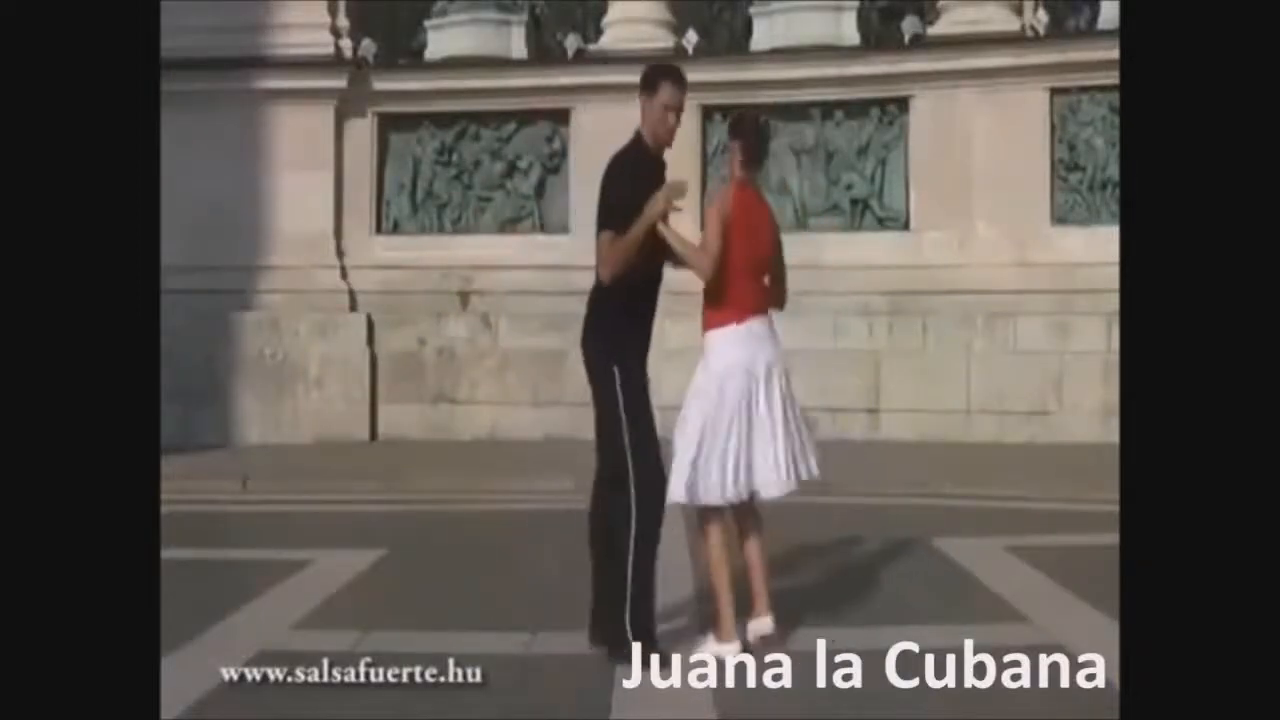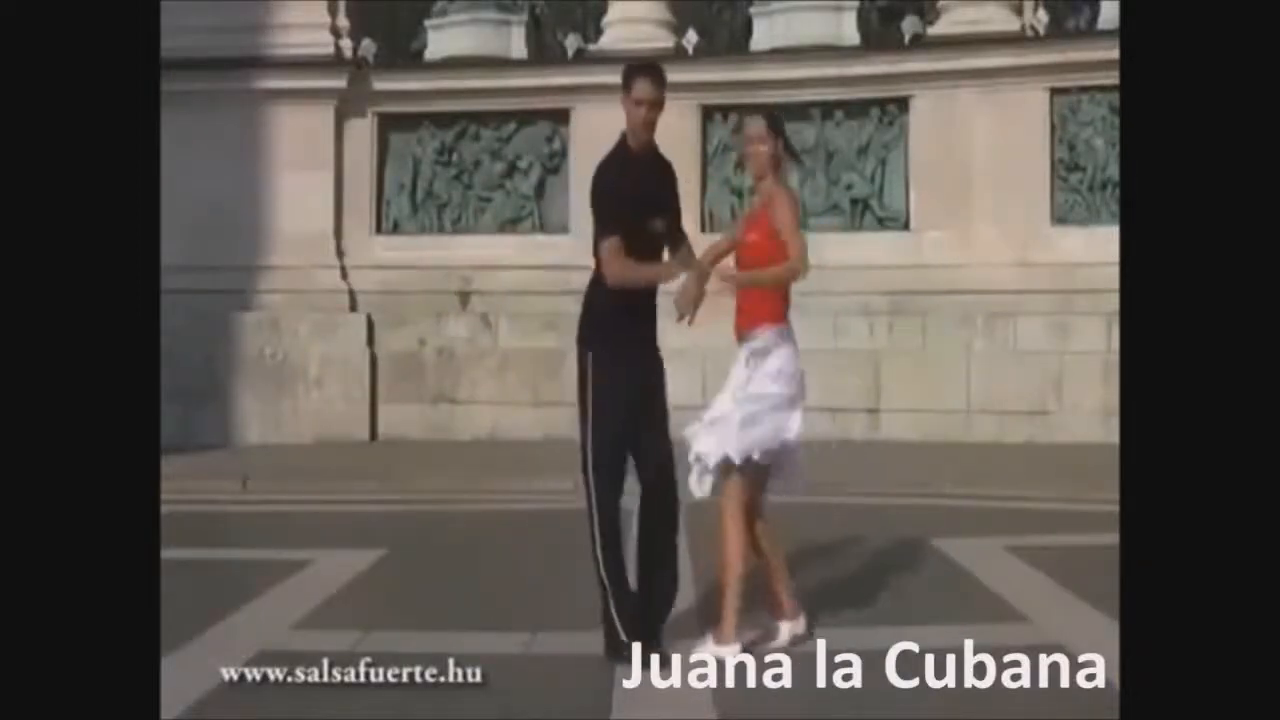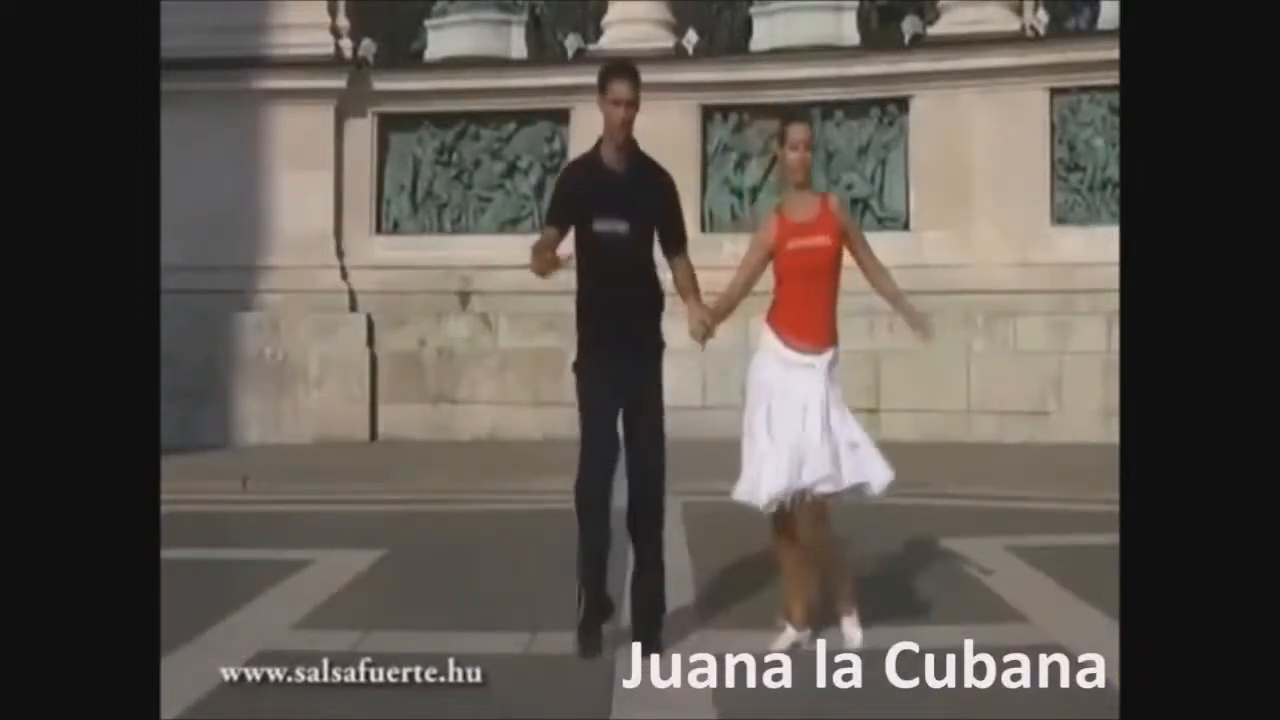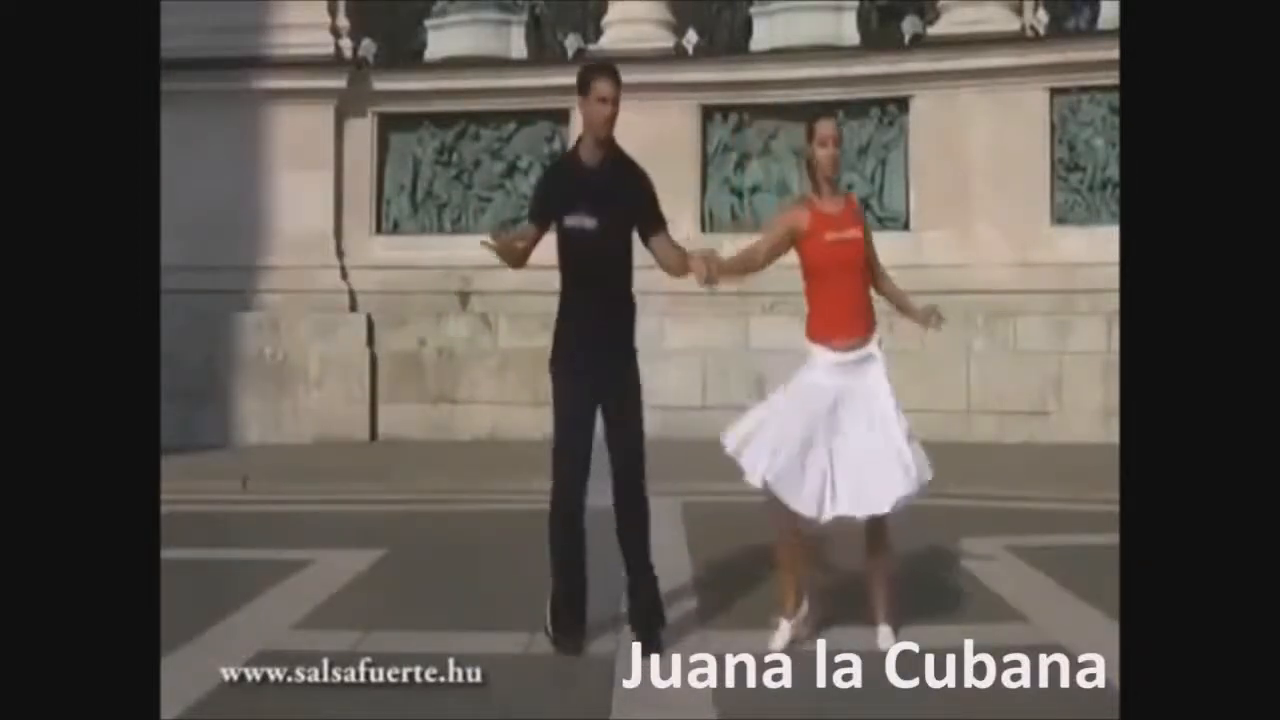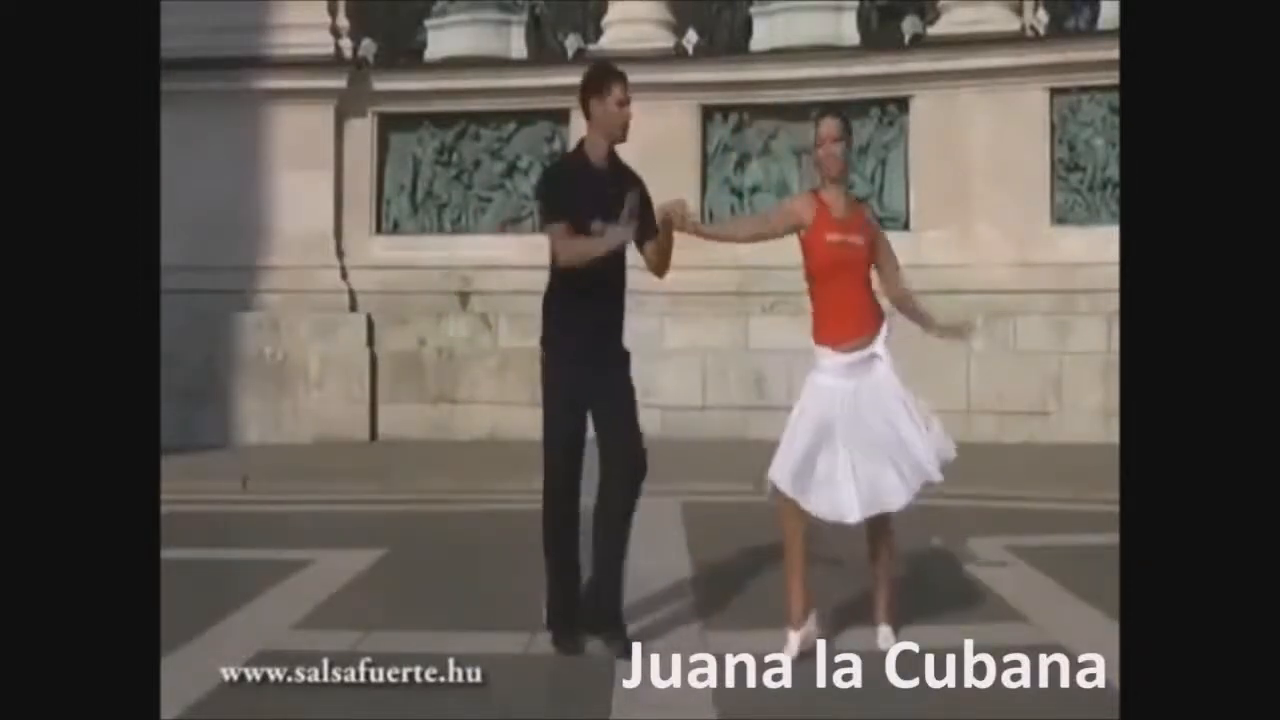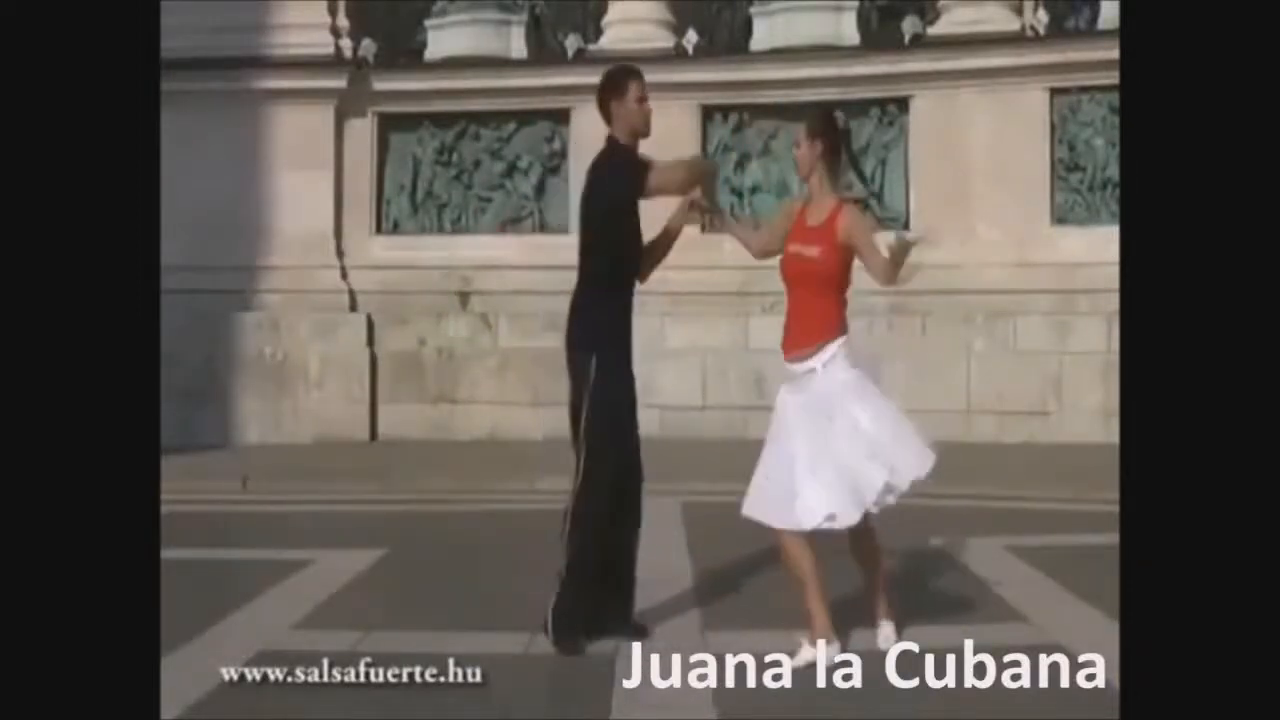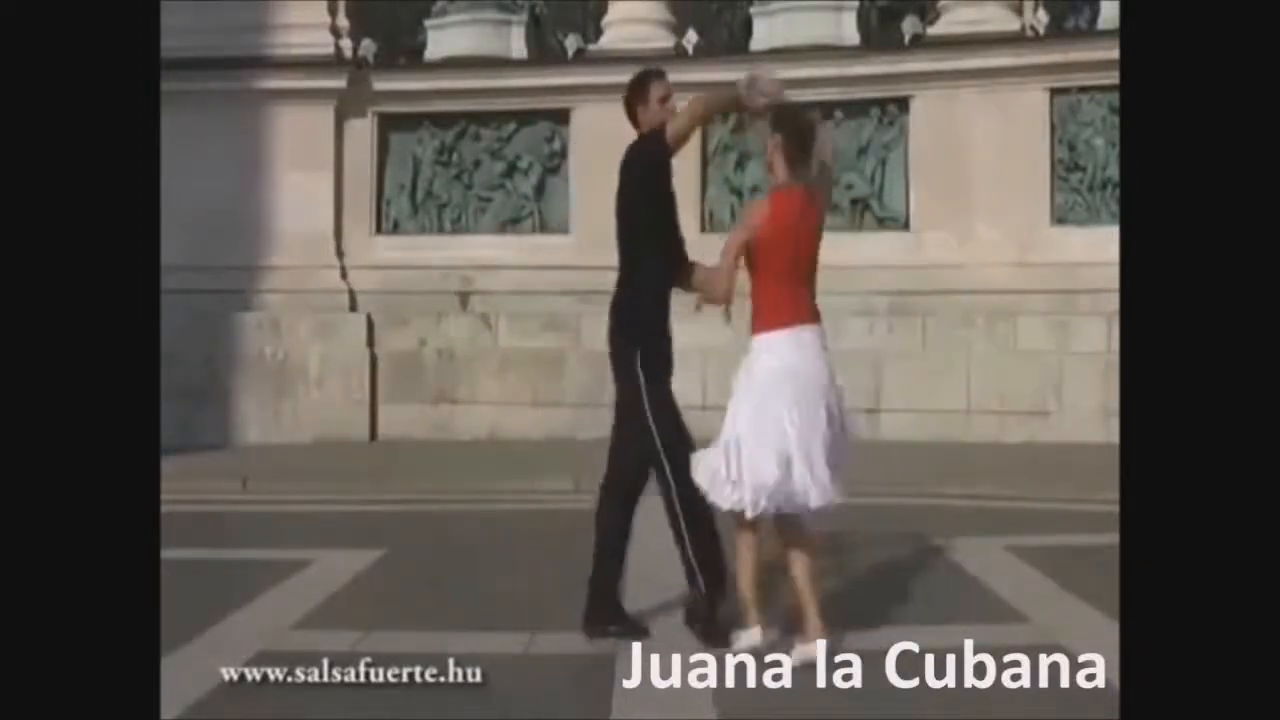
dt=0.3s
person 1, frame 1
left shoulder: (653, 169)
right shoulder: (625, 170)
right elbow: (608, 267)
right wrist: (650, 214)
left hip: (625, 342)
right hip: (612, 343)
left knee: (619, 477)
right knee: (642, 478)
left ankle: (610, 617)
right ankle: (628, 630)
person 1, frame 2
left shoulder: (663, 171)
right shoulder: (611, 173)
left elbow: (675, 246)
right elbow: (611, 268)
left wrist: (692, 273)
right wrist: (657, 271)
left hip: (643, 342)
right hip: (604, 343)
left knee: (660, 477)
right knee: (605, 479)
left ankle: (652, 610)
right ankle: (620, 626)
person 1, frame 3
left shoulder: (656, 181)
right shoulder: (577, 177)
left elbow: (676, 256)
right elbow: (545, 246)
left wrist: (695, 303)
right wrist: (544, 259)
left hip: (645, 345)
right hip: (598, 346)
left knee: (648, 476)
right knee: (596, 468)
left ankle: (647, 614)
right ankle: (592, 604)
person 1, frame 4
left shoulder: (632, 178)
right shoulder: (557, 177)
left elbow: (662, 252)
right elbow: (526, 245)
left wrist: (691, 262)
right wrist: (509, 248)
left hip: (619, 343)
right hip: (571, 345)
left knee: (630, 472)
right knee: (569, 475)
left ankle: (644, 609)
right ankle: (566, 613)
person 1, frame 5
left shoulder: (629, 182)
right shoulder: (560, 177)
left elbow: (657, 264)
right elbow: (563, 253)
left wrist: (665, 231)
right wrist: (612, 237)
left hip: (610, 347)
right hip: (564, 346)
left knee: (626, 465)
right knee: (562, 477)
left ankle: (603, 607)
right ankle: (563, 612)
person 1, frame 6
left shoulder: (626, 175)
right shoulder: (612, 166)
left elbow: (638, 264)
right elbow: (678, 177)
left wrist: (677, 225)
right wrist: (705, 172)
left hip: (612, 344)
right hip: (594, 344)
left knee: (619, 476)
right knee: (600, 477)
left ankle: (604, 602)
right ankle: (567, 612)
person 1, frame 7
left shoulder: (657, 175)
right shoulder: (641, 160)
left elbow: (676, 268)
right elbow: (698, 111)
left wrist: (713, 276)
right wrist: (743, 95)
left hip: (645, 341)
right hip: (638, 342)
left knee: (627, 475)
right knee: (676, 471)
left ankle: (602, 607)
right ankle: (704, 600)
person 2, frame 1
left shoulder: (725, 196)
right shoulder: (766, 212)
left elbow: (708, 267)
left wrist: (665, 228)
left hip: (728, 351)
right hip: (762, 347)
left knee: (711, 498)
right knee: (742, 494)
left ankle: (726, 632)
right ankle: (762, 611)
person 2, frame 2
left shoulder: (782, 199)
right shoulder: (750, 211)
left elbow: (798, 264)
right elbow: (713, 256)
left wrist: (747, 277)
left hip: (772, 355)
right hip: (752, 358)
left knee: (732, 493)
right knee: (743, 499)
left ankle: (726, 635)
right ankle: (789, 611)
person 2, frame 3
left shoulder: (835, 210)
right shoulder: (771, 226)
left elbow: (871, 267)
right elbow: (738, 286)
left wrist: (905, 308)
right wrist: (709, 318)
left hip: (819, 368)
right hip: (775, 363)
left knee: (810, 500)
right knee: (779, 502)
left ankle: (845, 604)
right ankle: (796, 619)
person 2, frame 4
left shoulder: (858, 211)
right shoulder: (800, 215)
right elbow: (757, 255)
left wrist: (916, 311)
right wrist: (720, 268)
left hip: (869, 365)
right hip: (824, 367)
left knee: (877, 501)
right knee: (783, 491)
left ankle: (882, 617)
right ankle: (791, 607)
person 2, frame 5
left shoulder: (866, 217)
right shoulder: (803, 208)
left elbow: (894, 284)
right elbow: (750, 229)
left wrist: (936, 325)
right wrist: (694, 226)
left hip: (873, 365)
right hip: (831, 369)
left knee: (881, 501)
right knee: (790, 491)
left ankle: (883, 618)
right ankle: (799, 620)
person 2, frame 6
left shoulder: (849, 217)
right shoulder: (796, 211)
left elbow: (884, 274)
right elbow: (761, 247)
left wrist: (899, 255)
right wrist: (718, 217)
left hip: (830, 372)
right hip: (797, 376)
left knee: (850, 513)
right knee: (782, 513)
left ankle: (882, 611)
right ankle: (820, 632)
person 2, frame 7
left shoulder: (760, 210)
right shoulder: (815, 200)
left elbow: (720, 290)
right elbow: (824, 159)
left wrist: (702, 282)
right wrist: (777, 104)
left hip: (772, 359)
right hip: (809, 355)
left knee: (749, 501)
right knee: (783, 506)
left ankle: (752, 620)
right ankle: (812, 630)
